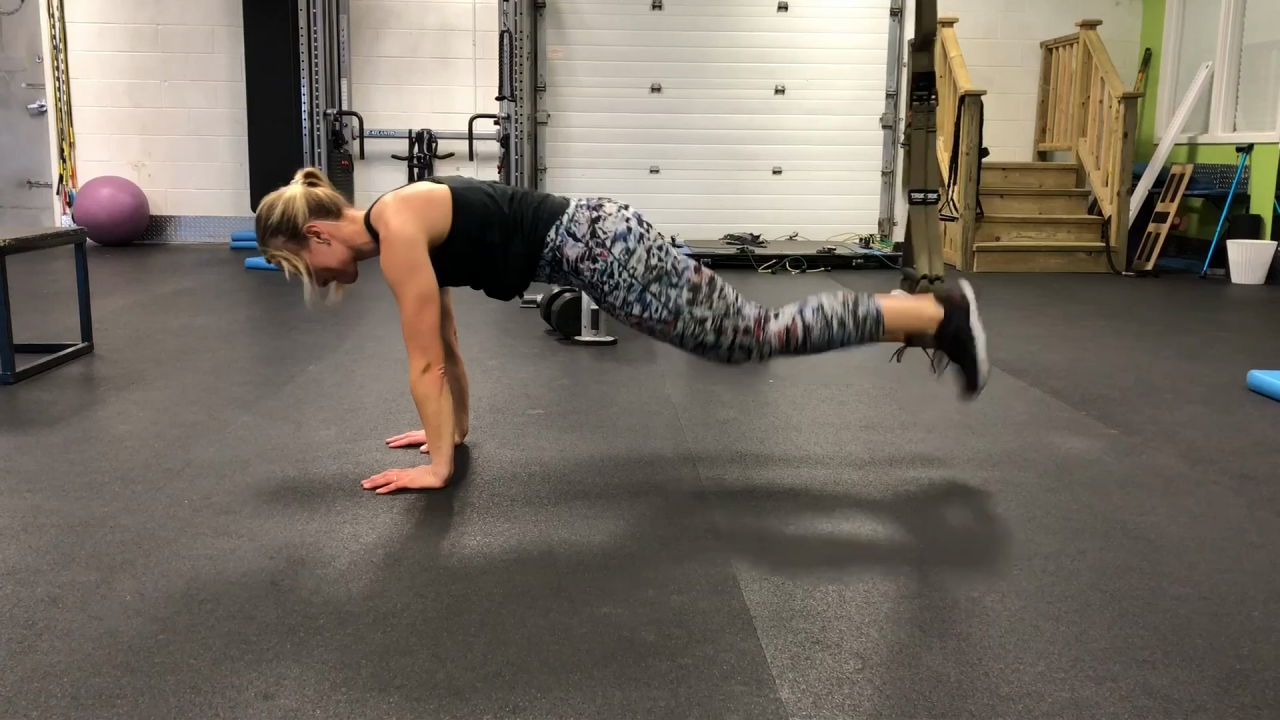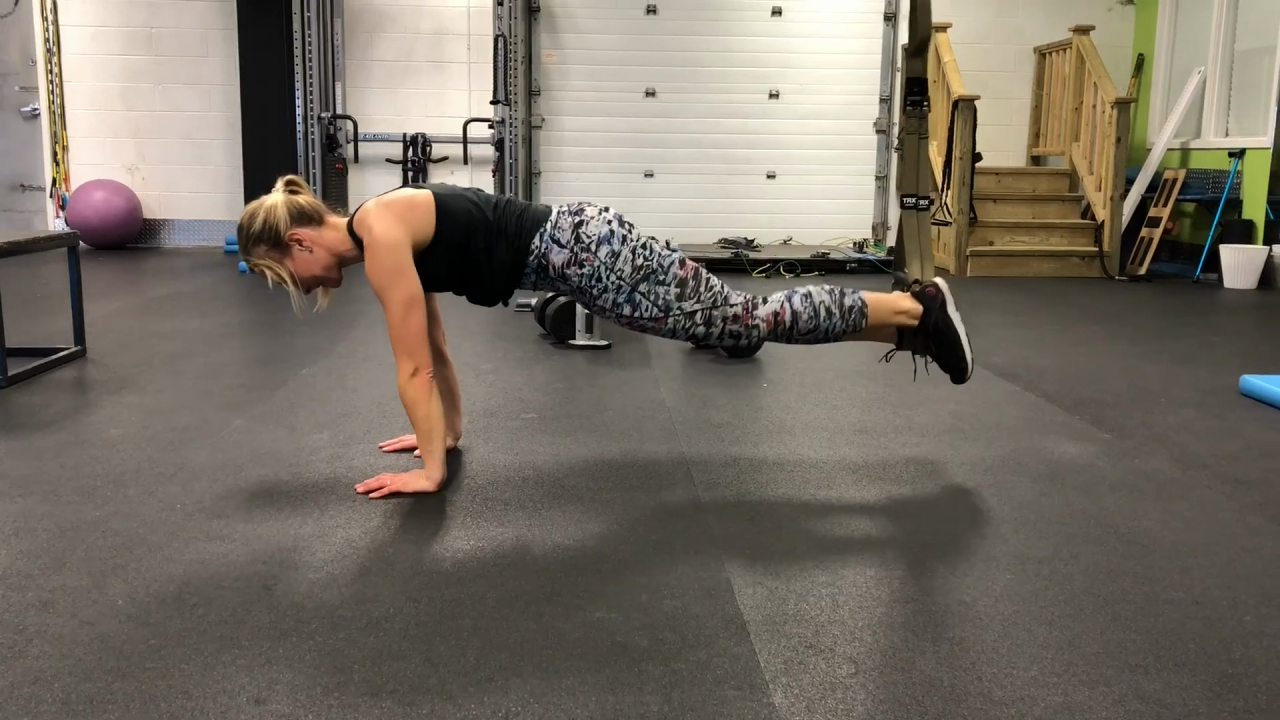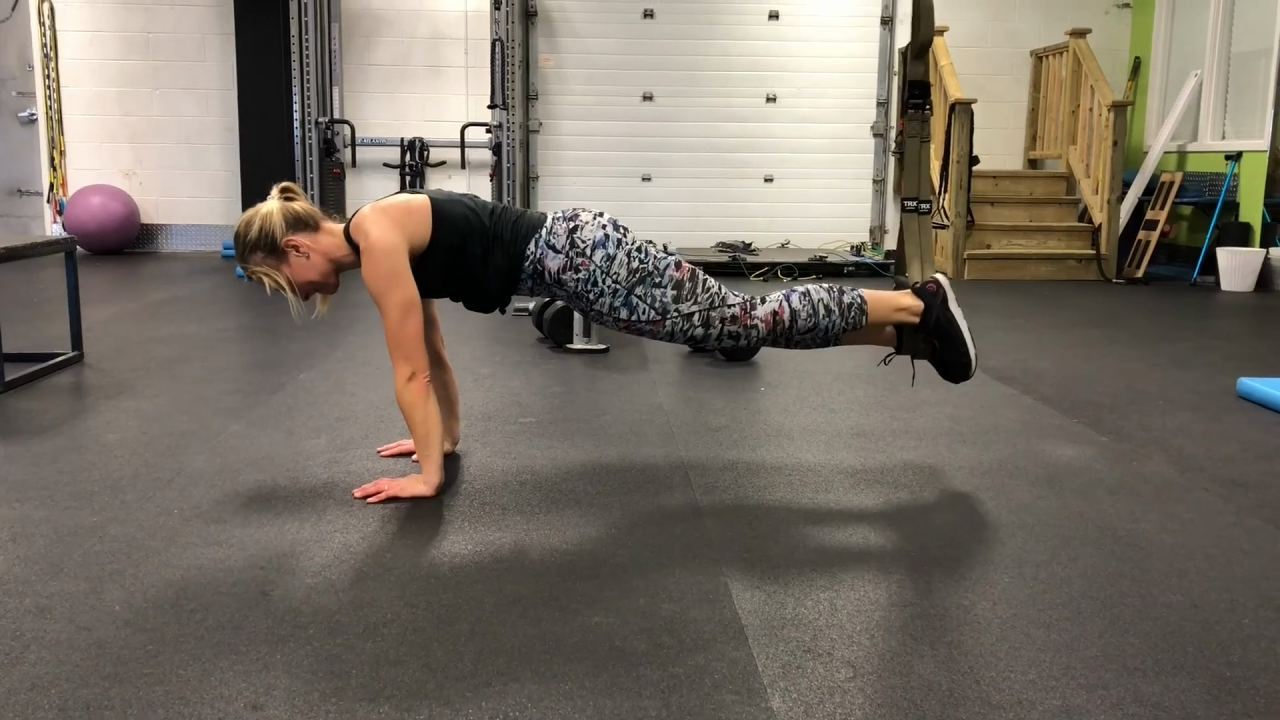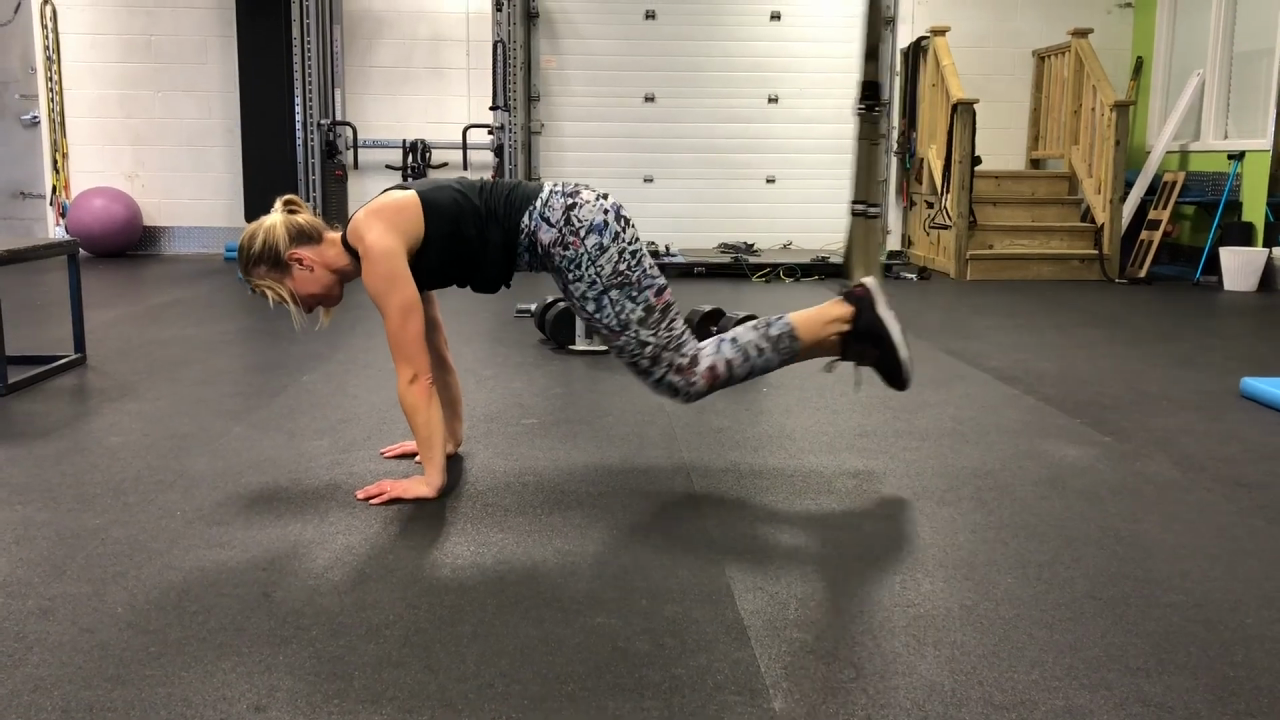
dt=0.4s
person 1, frame 1
left shoulder: (396, 229)
right shoulder: (404, 228)
left elbow: (427, 361)
right elbow: (445, 349)
left wrist: (437, 466)
right wrist: (454, 429)
left hip: (597, 246)
right hip: (593, 245)
left knee: (753, 333)
right knee: (742, 332)
left ankle: (938, 316)
right ankle: (896, 317)
person 1, frame 2
left shoulder: (379, 235)
right shoulder: (388, 237)
left elbow: (414, 366)
right elbow: (434, 352)
left wrist: (432, 470)
right wrist: (447, 430)
left hip: (583, 251)
right hip: (573, 250)
left knee: (748, 321)
right knee: (745, 321)
left ankle: (914, 308)
right ankle: (908, 330)
person 1, frame 3
left shoulder: (376, 239)
right shoulder: (388, 241)
left elbow: (411, 370)
right elbow: (432, 354)
left wrist: (428, 475)
right wrist: (445, 436)
left hip: (577, 256)
right hip: (569, 255)
left knee: (746, 321)
right knee: (744, 321)
left ankle: (919, 307)
right ankle: (908, 329)
person 1, frame 4
left shoulder: (374, 245)
right shoulder: (385, 245)
left elbow: (413, 373)
right elbow: (434, 354)
left wrist: (431, 477)
right wrist: (448, 438)
left hip: (571, 226)
right hip: (567, 228)
left knee: (684, 373)
right knee: (682, 364)
left ankle: (847, 314)
right ankle: (848, 334)
